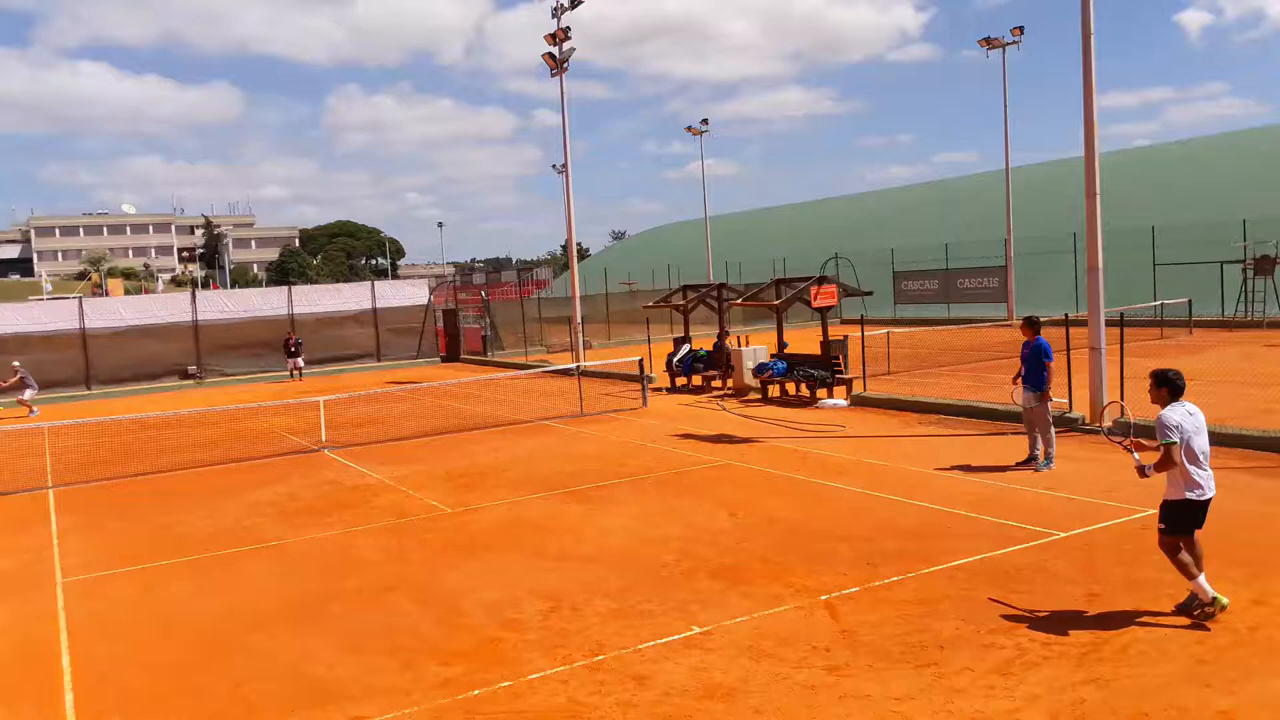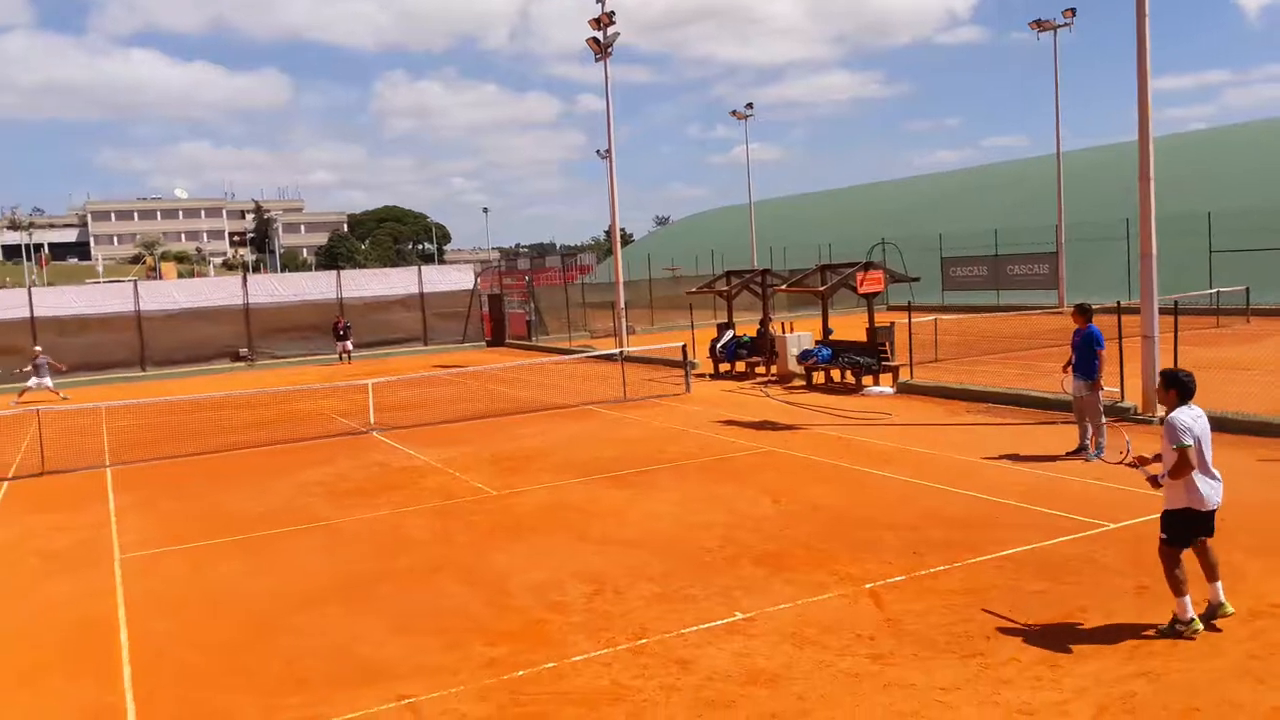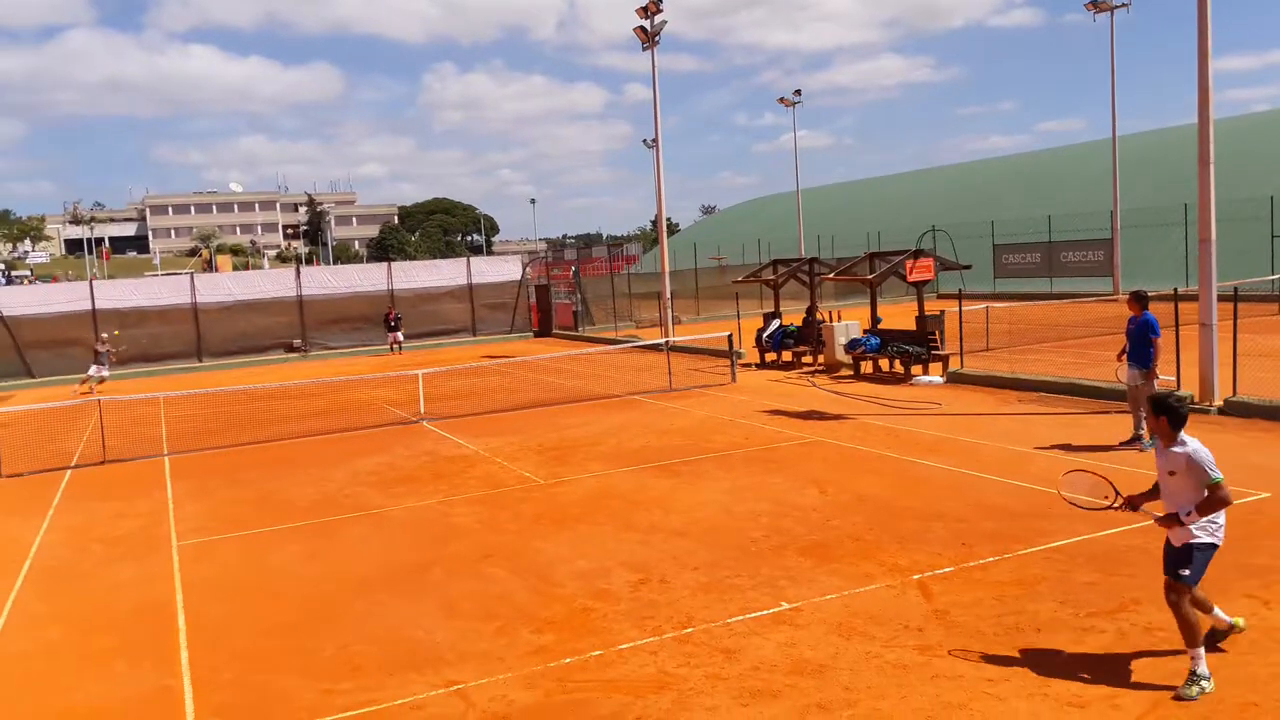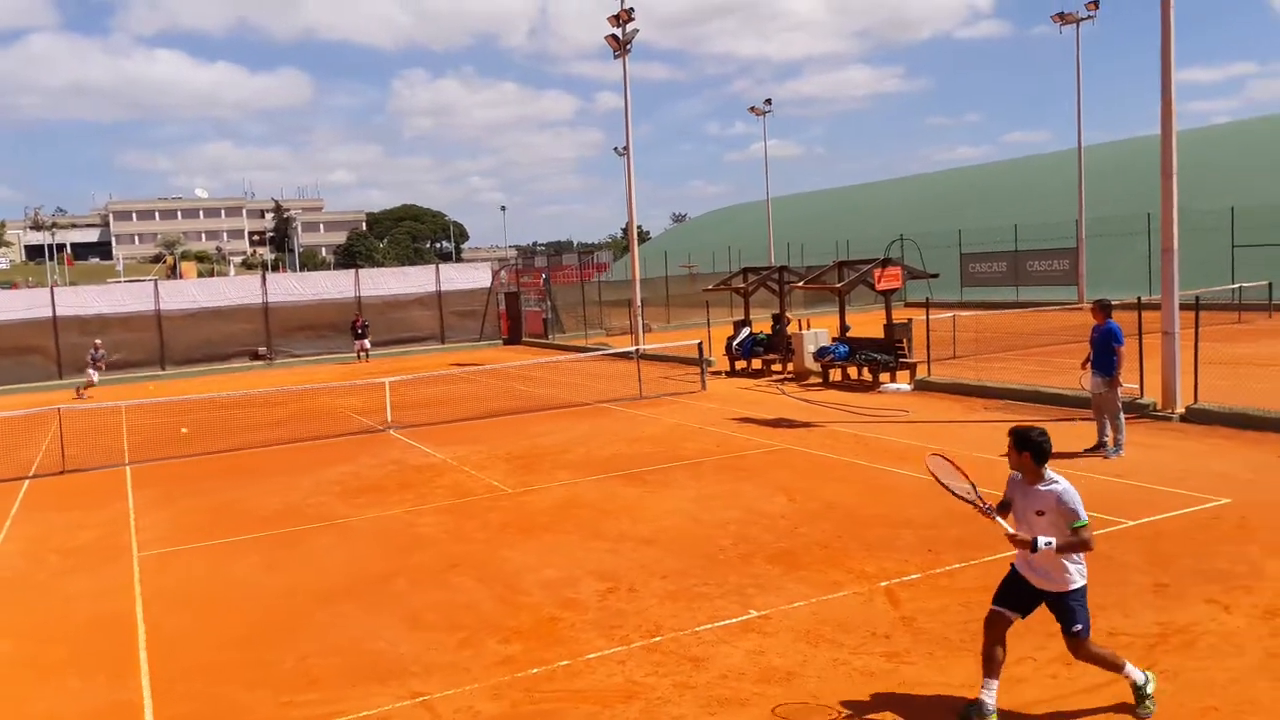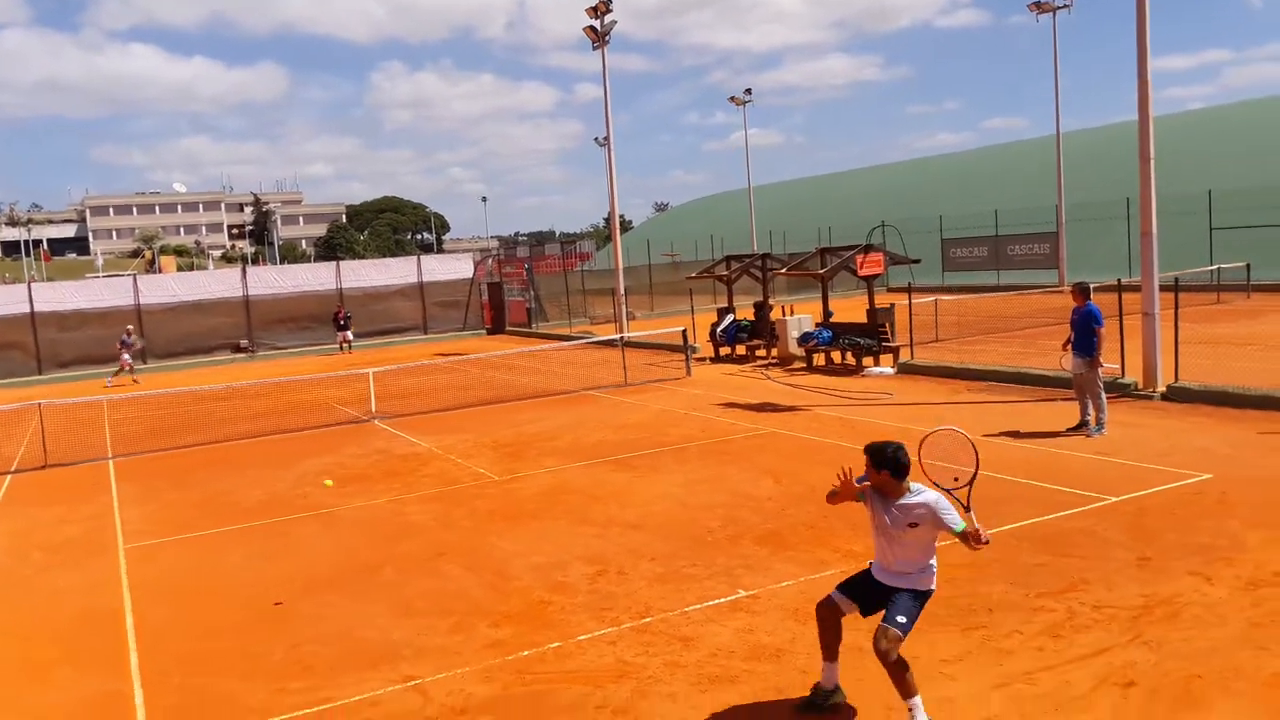
dt=0.4s
person 1, frame 1
left shoulder: (1167, 418)
right shoulder: (1194, 411)
left elbow: (1172, 461)
left wrist: (1148, 470)
right wrist: (1152, 446)
left hip: (1184, 492)
right hip: (1205, 487)
left knee: (1169, 544)
right knee: (1188, 537)
left ankle: (1210, 597)
right ankle: (1200, 596)
person 1, frame 2
left shoulder: (1175, 420)
right shoulder: (1196, 413)
left elbow: (1188, 463)
left wrist: (1161, 479)
right wrist: (1153, 459)
left hip: (1187, 499)
right hip: (1208, 495)
left knee: (1169, 553)
right knee: (1201, 543)
left ankle: (1186, 619)
right ankle: (1219, 602)
person 1, frame 3
left shoulder: (1194, 454)
right shoulder: (1161, 445)
left elbow: (1224, 497)
left wrist: (1181, 517)
right wrist: (1143, 498)
left hip: (1201, 534)
right hip: (1177, 532)
left knee: (1176, 596)
right knee: (1179, 591)
left ankle: (1200, 673)
right ankle: (1225, 623)
person 1, frame 4
left shoulder: (1062, 492)
right shoulder: (1015, 480)
left elbow: (1085, 542)
right elbow: (1004, 510)
left wrist: (1036, 543)
right wrist: (993, 512)
left hip: (1064, 579)
right hip: (1025, 571)
left knee: (1080, 648)
right knee: (993, 624)
left ankle: (1139, 681)
person 1, frame 5
left shoulder: (930, 502)
right shoulder: (870, 486)
left elbow: (968, 538)
right elbow: (832, 498)
left wrist: (979, 538)
right wrist: (846, 490)
left hip: (914, 585)
right hip: (881, 573)
left knee: (884, 646)
right knee: (827, 610)
right ankle: (829, 687)
